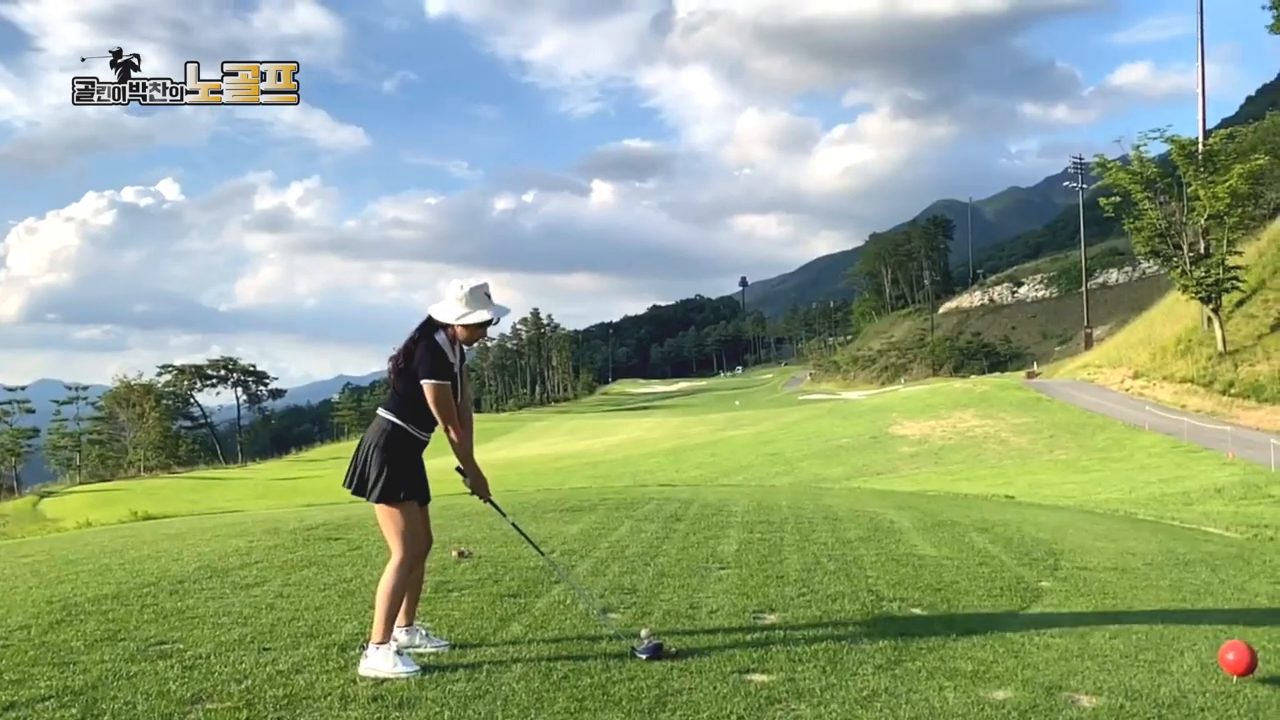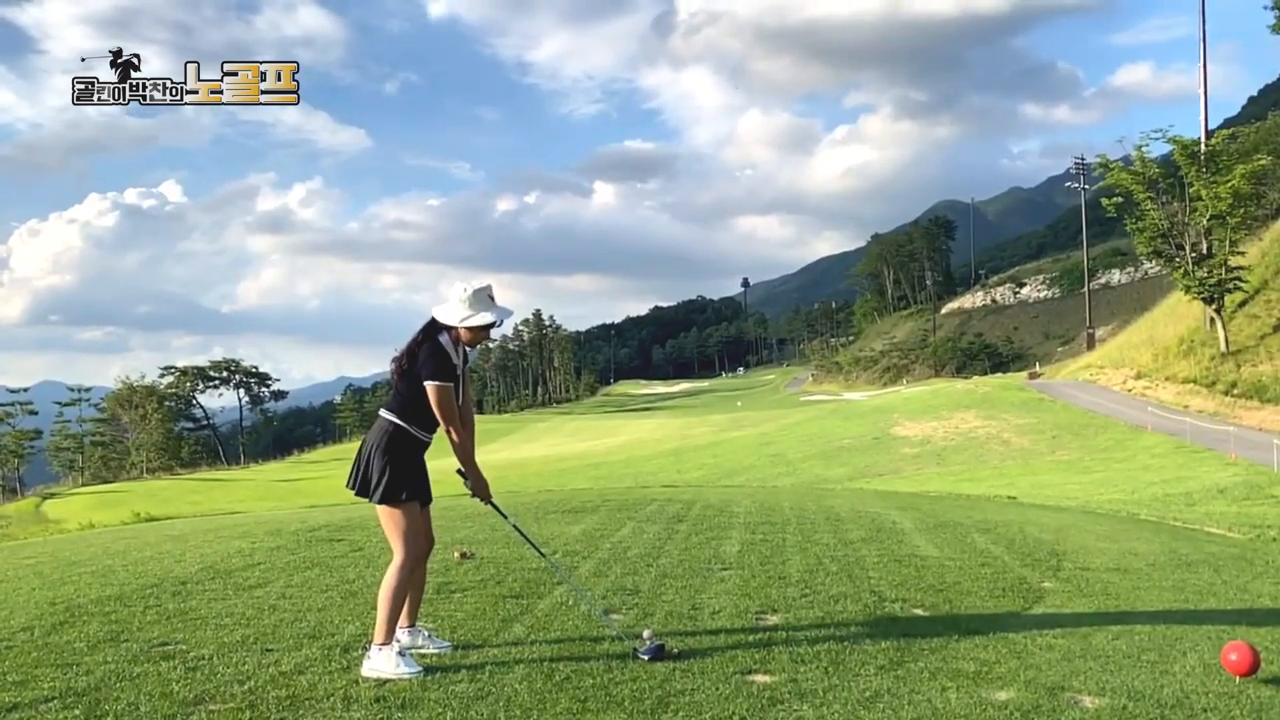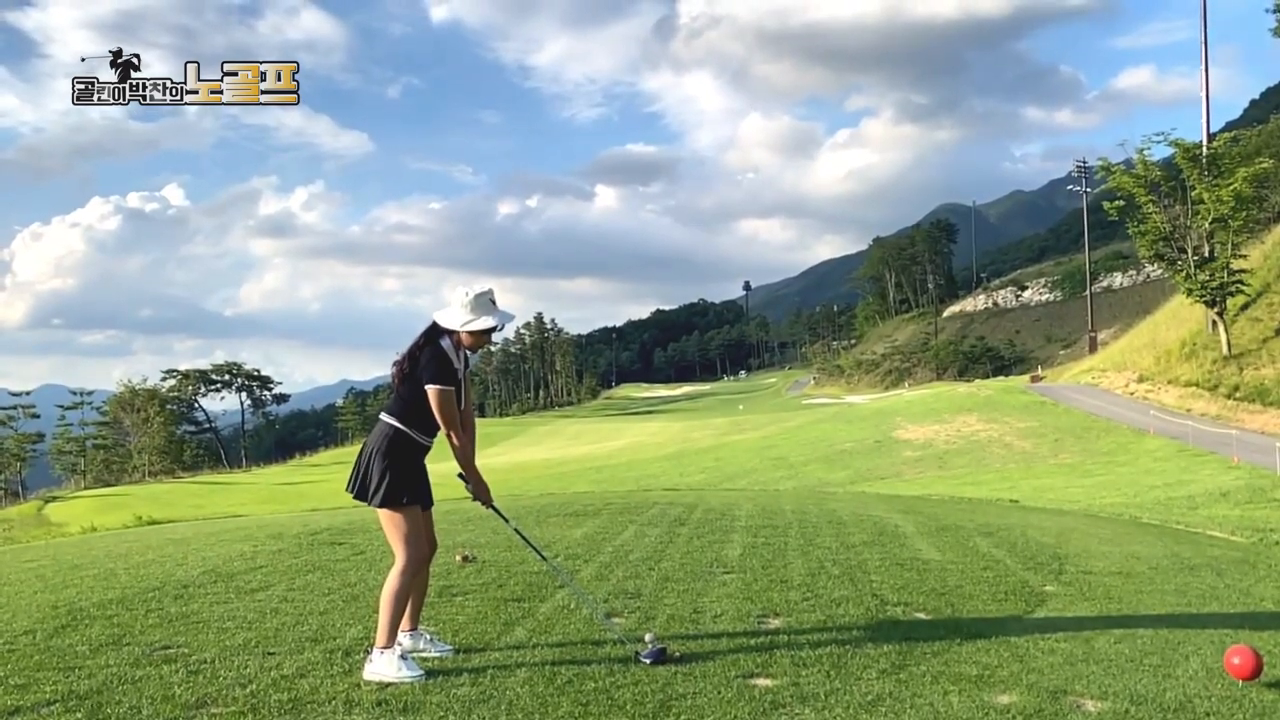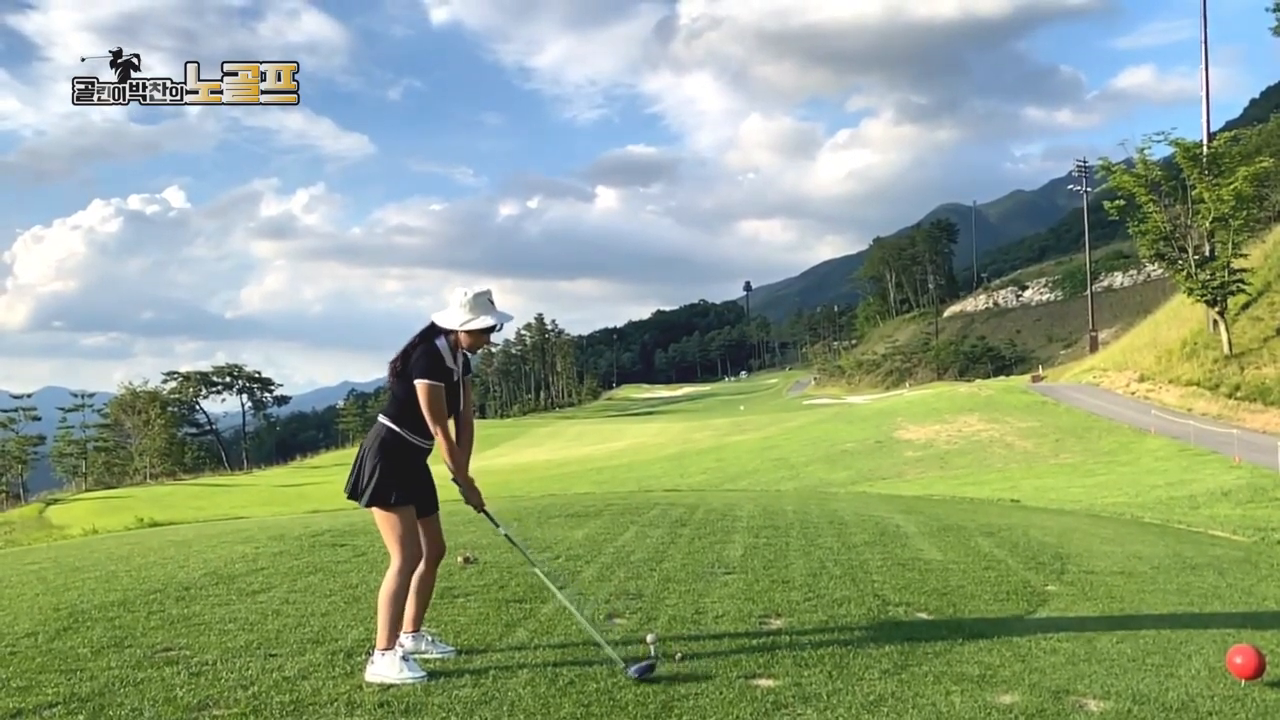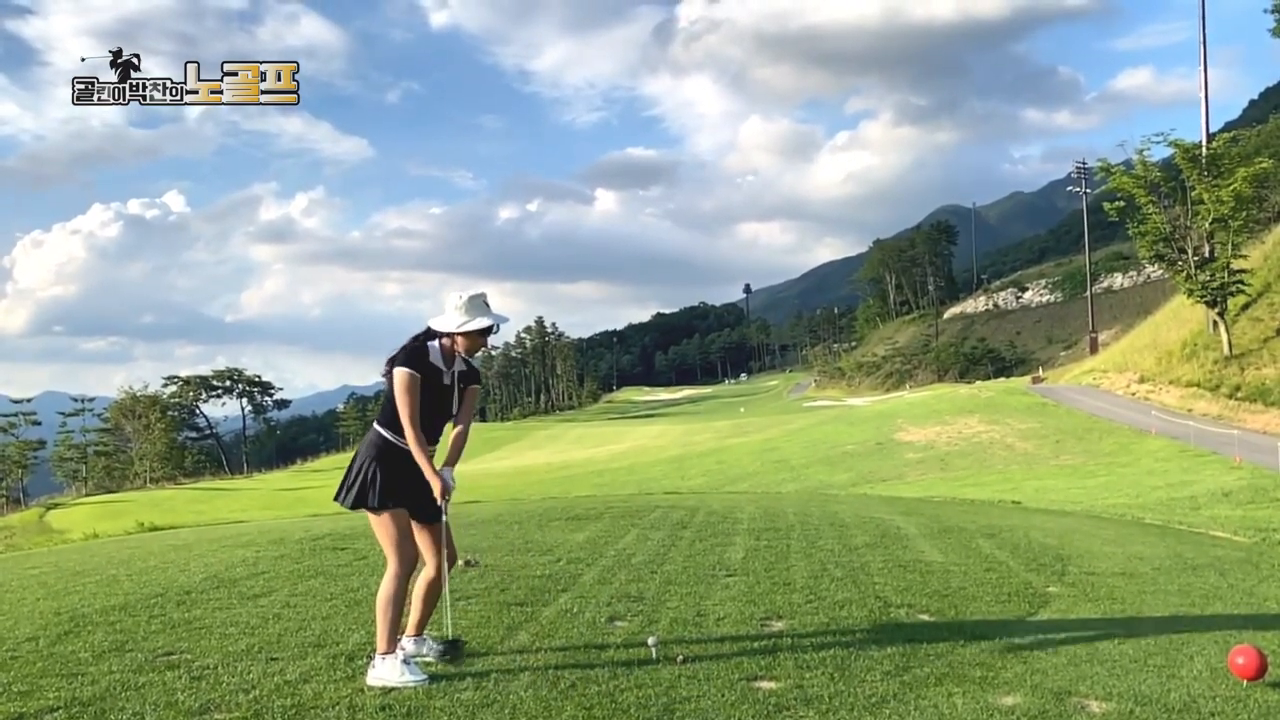
dt=1s
person 1, frame 1
left shoulder: (453, 350)
right shoulder: (430, 354)
left elbow: (464, 410)
right elbow: (450, 425)
left wrist: (470, 467)
right wrist: (474, 474)
left hip: (405, 452)
right hip: (388, 451)
left knee: (422, 543)
right knee: (405, 551)
left ankle: (406, 630)
right ankle: (377, 650)
person 1, frame 2
left shoulder: (456, 352)
right shoulder: (434, 355)
left elbow: (466, 413)
right elbow: (452, 427)
left wrist: (470, 470)
right wrist: (475, 476)
left hip: (408, 453)
right hip: (390, 452)
left knee: (423, 544)
right knee: (407, 551)
left ankle: (407, 631)
right ankle: (379, 651)
person 1, frame 3
left shoulder: (457, 357)
right shoulder: (435, 360)
left elbow: (467, 419)
right elbow: (452, 432)
left wrist: (471, 474)
right wrist: (476, 480)
left hip: (408, 457)
right hip: (391, 456)
left knee: (426, 548)
right knee: (410, 555)
left ankle: (409, 634)
right ankle: (381, 655)
person 1, frame 4
left shoulder: (460, 362)
right shoulder: (428, 358)
left elbow: (464, 421)
right elbow: (440, 431)
left wrist: (464, 474)
right wrist: (465, 483)
left hip: (411, 462)
right hip: (387, 458)
left knee: (433, 551)
right knee: (407, 556)
left ankle: (411, 635)
right ankle: (383, 657)
person 1, frame 5
left shoulder: (469, 374)
right shoulder: (414, 357)
left elbow: (461, 425)
right elbow: (409, 425)
left wrist: (446, 471)
right wrist: (432, 475)
left hip: (418, 469)
right hip: (383, 462)
left knee: (442, 558)
right knee: (403, 559)
left ankle: (413, 638)
right ankle: (384, 660)
